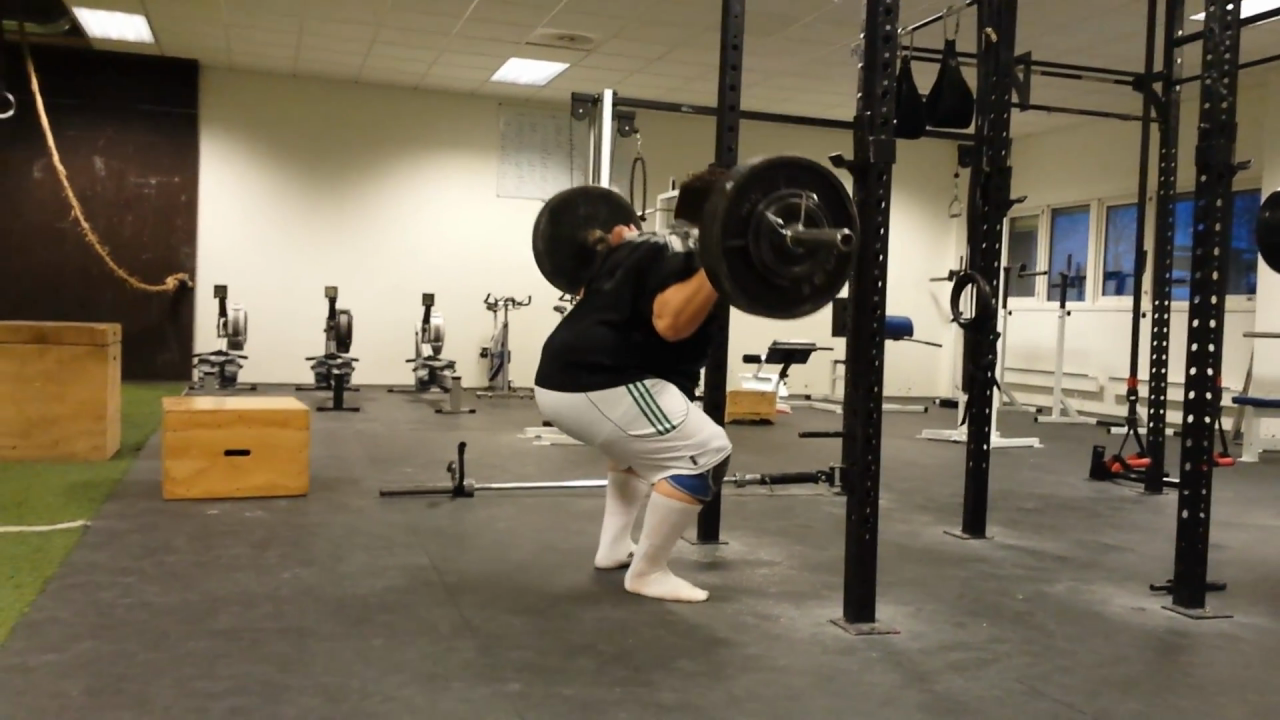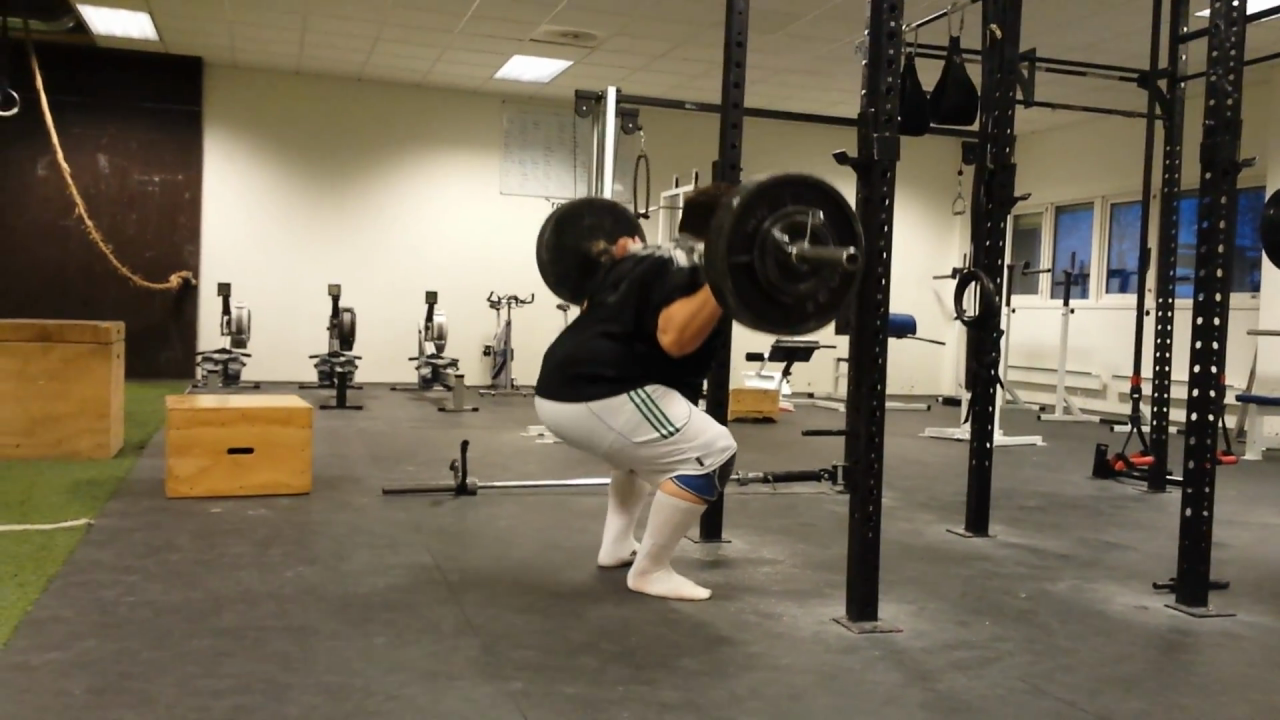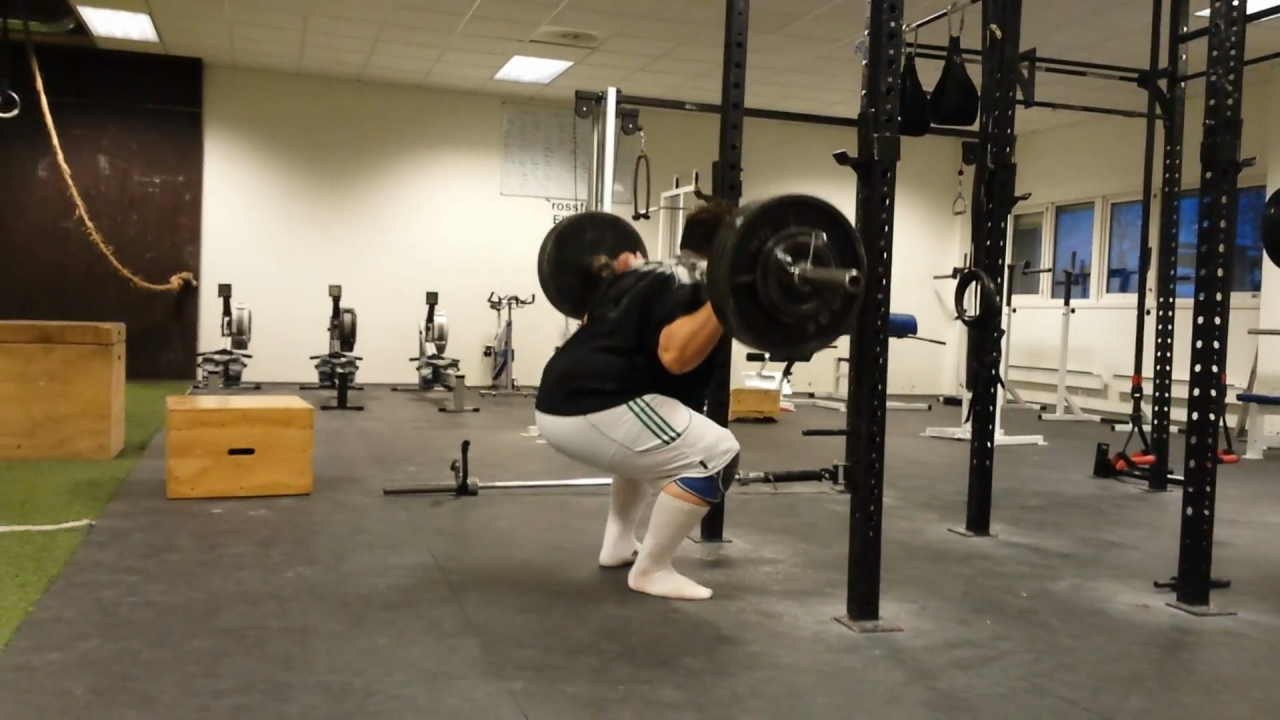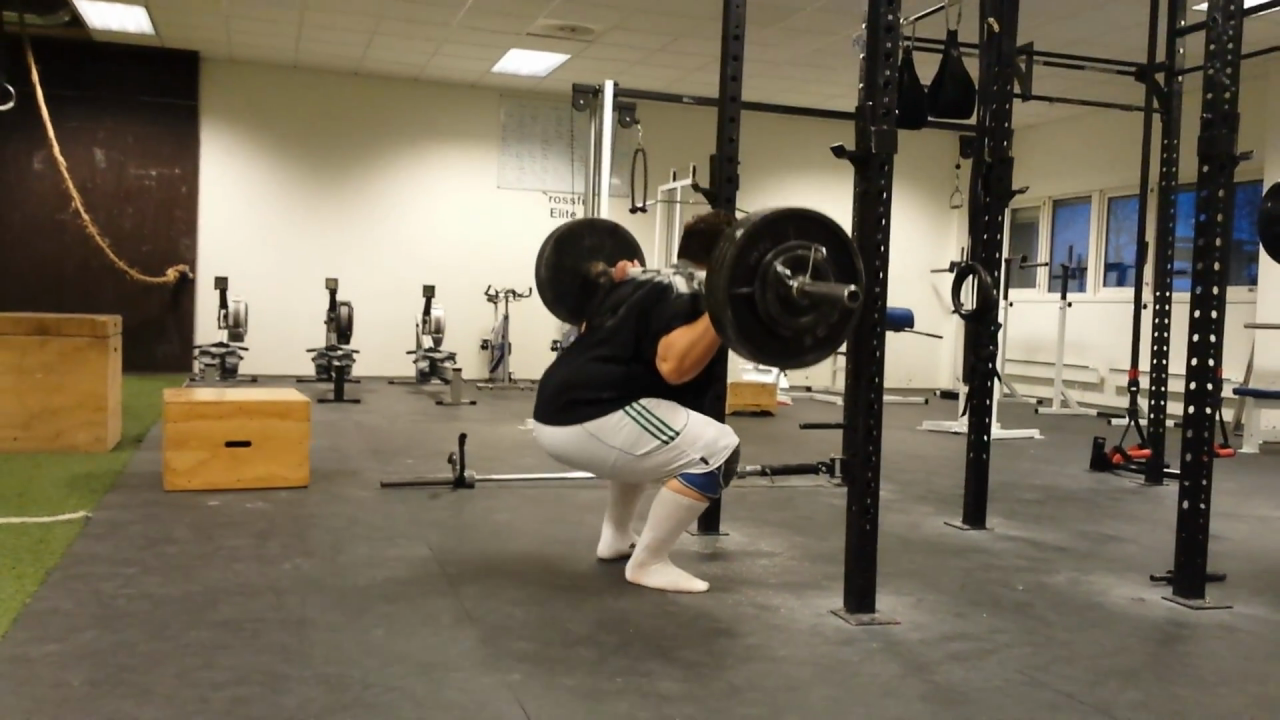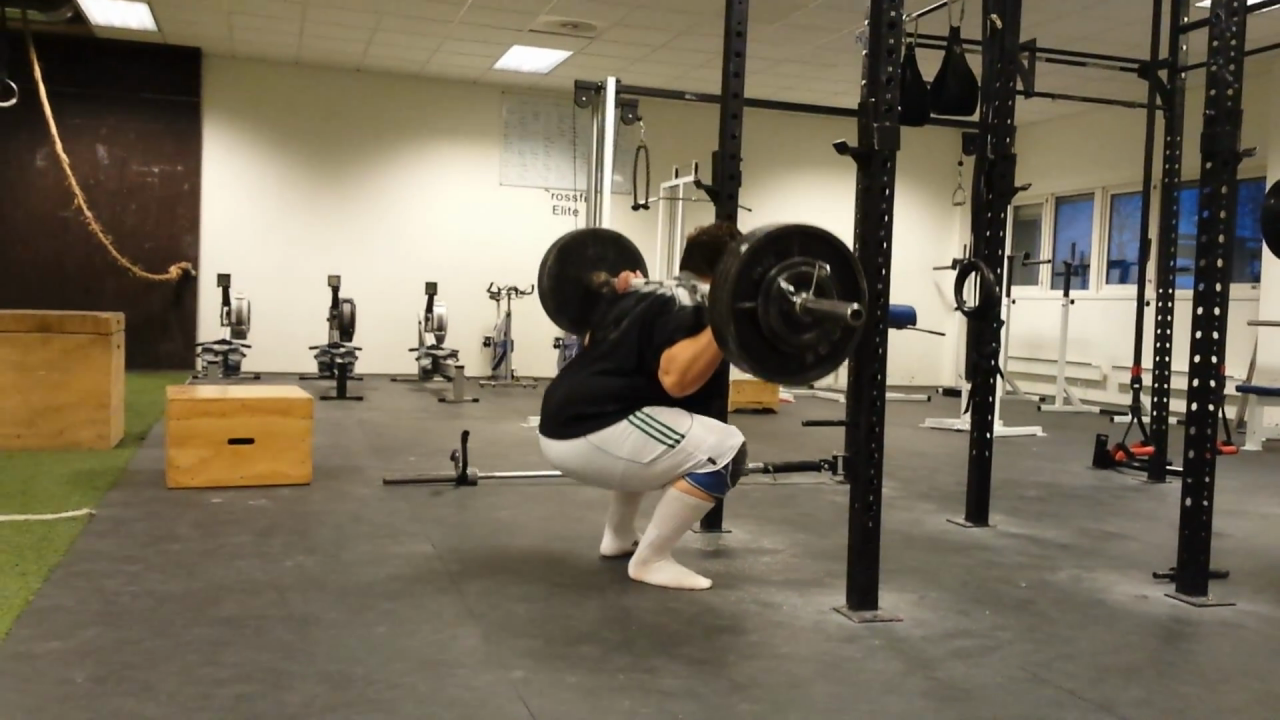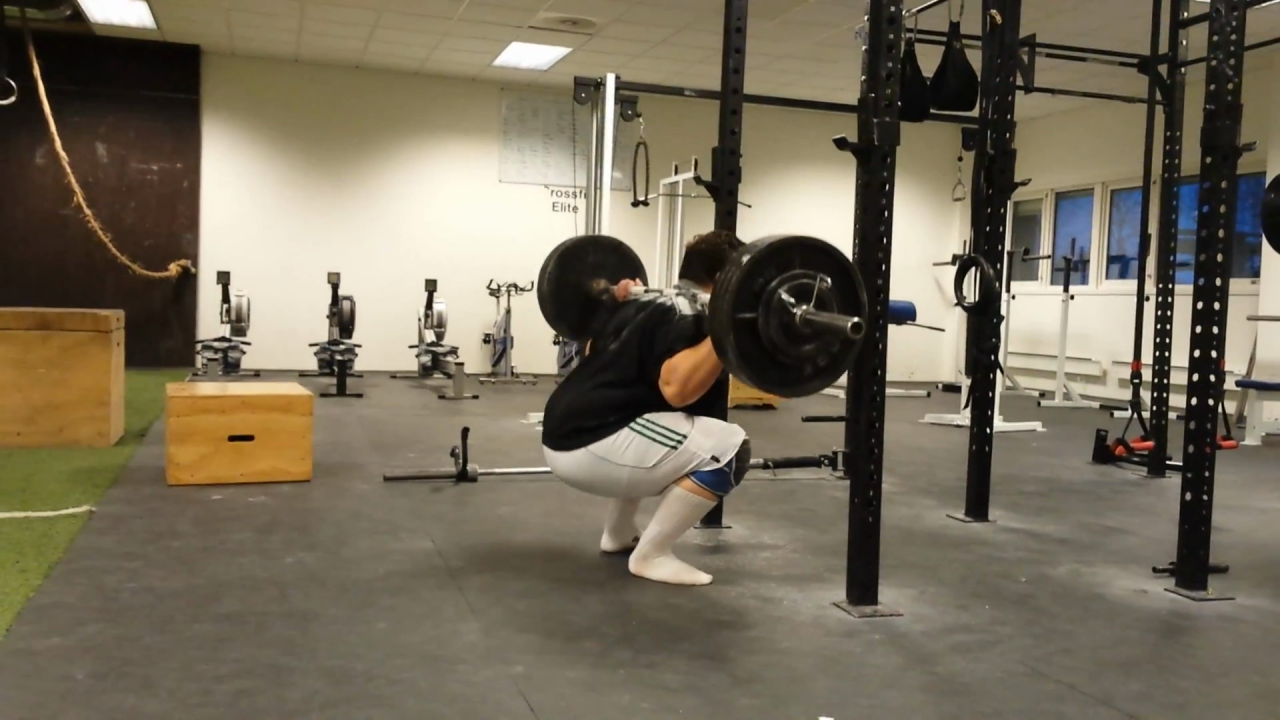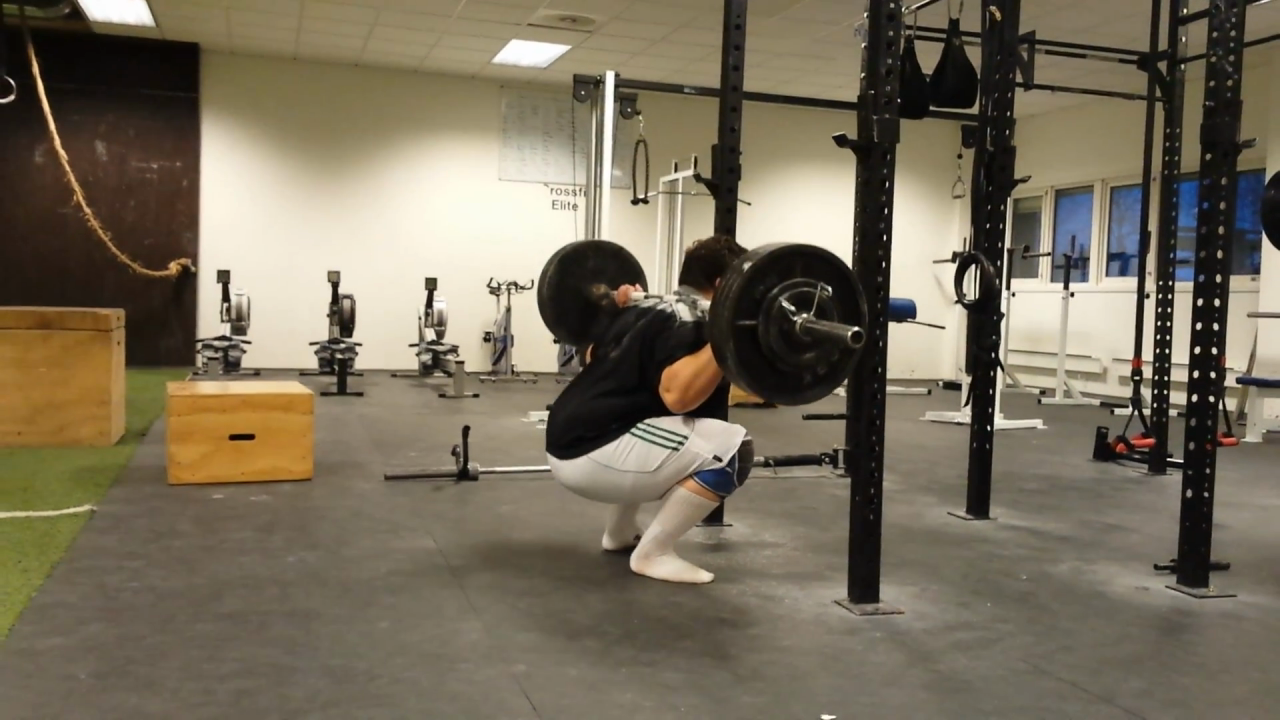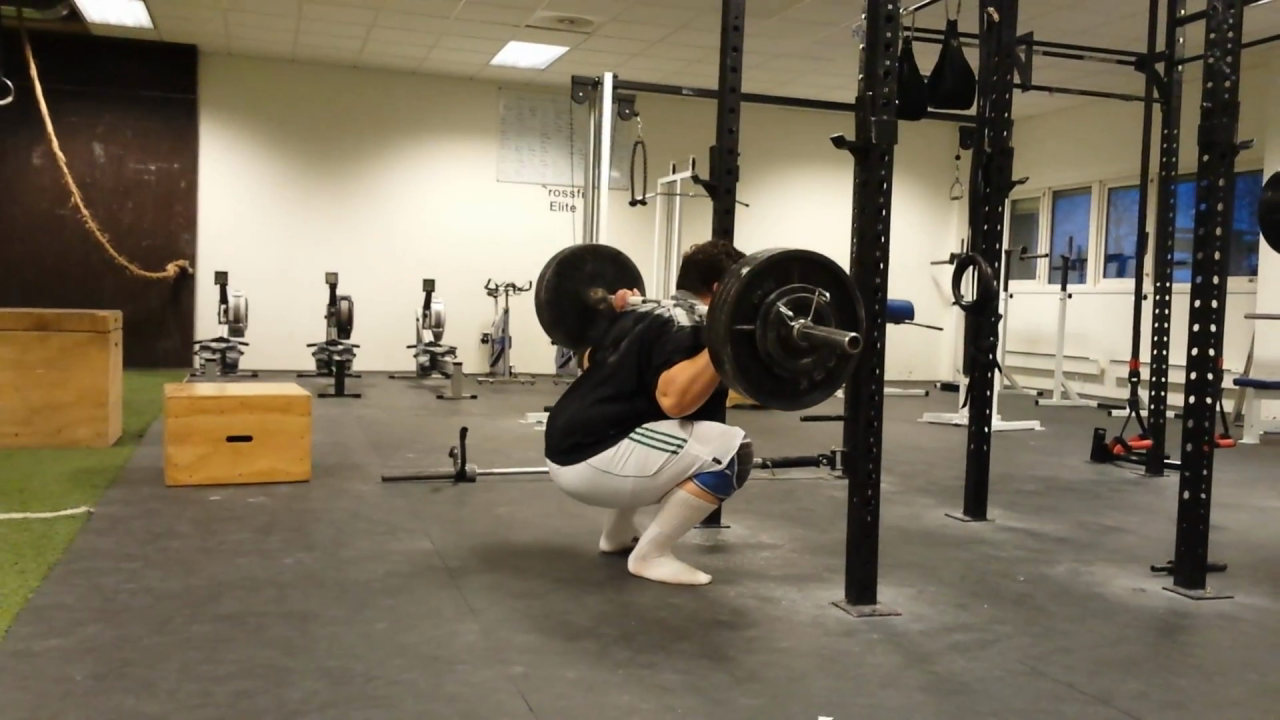
dt=0.1s
person 1, frame 1
left shoulder: (639, 244)
right shoulder: (687, 257)
left elbow: (590, 296)
right elbow: (670, 321)
left wrist: (611, 248)
left hip: (558, 380)
right hip: (596, 384)
left knee: (642, 446)
right knee: (705, 455)
left ankle: (613, 547)
right ankle: (647, 572)
person 1, frame 2
left shoulder: (641, 258)
right shoulder: (692, 272)
left elbow: (591, 309)
right elbow: (675, 337)
left wrist: (615, 260)
left hip: (558, 391)
right hip: (591, 396)
left knee: (648, 445)
right knee: (711, 453)
left ankle: (617, 545)
right ankle: (650, 570)
person 1, frame 3
left shoulder: (644, 274)
right shoulder: (693, 289)
left elbow: (593, 323)
right elbow: (676, 355)
left wrist: (618, 274)
left hip: (557, 405)
right hip: (591, 409)
left knee: (649, 450)
right knee: (715, 456)
left ankle: (618, 546)
right ankle: (651, 570)
person 1, frame 4
left shoulder: (639, 284)
right shoulder: (689, 299)
left elbow: (590, 332)
right elbow: (674, 365)
left wrist: (614, 286)
left hip: (557, 413)
right hip: (585, 420)
left knee: (652, 442)
right knee: (716, 452)
left ankle: (616, 538)
right ankle: (648, 563)
person 1, frame 5
left shoulder: (643, 295)
right shoulder: (692, 311)
left elbow: (591, 344)
right elbow: (676, 378)
left wrist: (618, 296)
left hip: (561, 425)
right hip: (590, 433)
left knee: (654, 445)
right knee: (724, 452)
left ankle: (619, 536)
right ankle: (651, 560)
person 1, frame 6
left shoulder: (644, 304)
right shoulder: (689, 319)
left elbow: (592, 352)
right elbow: (677, 389)
left wrist: (619, 303)
left hip: (565, 436)
right hip: (592, 445)
right knee: (728, 450)
left ankle: (619, 532)
right ankle: (651, 555)
person 1, frame 7
left shoulder: (644, 310)
right shoulder: (689, 326)
left elbow: (593, 359)
right elbow: (678, 396)
left wrist: (620, 310)
left hip: (567, 443)
right hip: (595, 453)
right knee: (731, 450)
left ankle: (621, 531)
right ankle: (653, 554)
person 1, frame 8
left shoulder: (640, 313)
right shoulder: (686, 330)
left elbow: (590, 363)
right elbow: (674, 400)
left wrist: (616, 313)
left hip: (568, 449)
right hip: (593, 460)
right knee: (730, 452)
left ankle: (618, 532)
right ankle: (651, 555)
